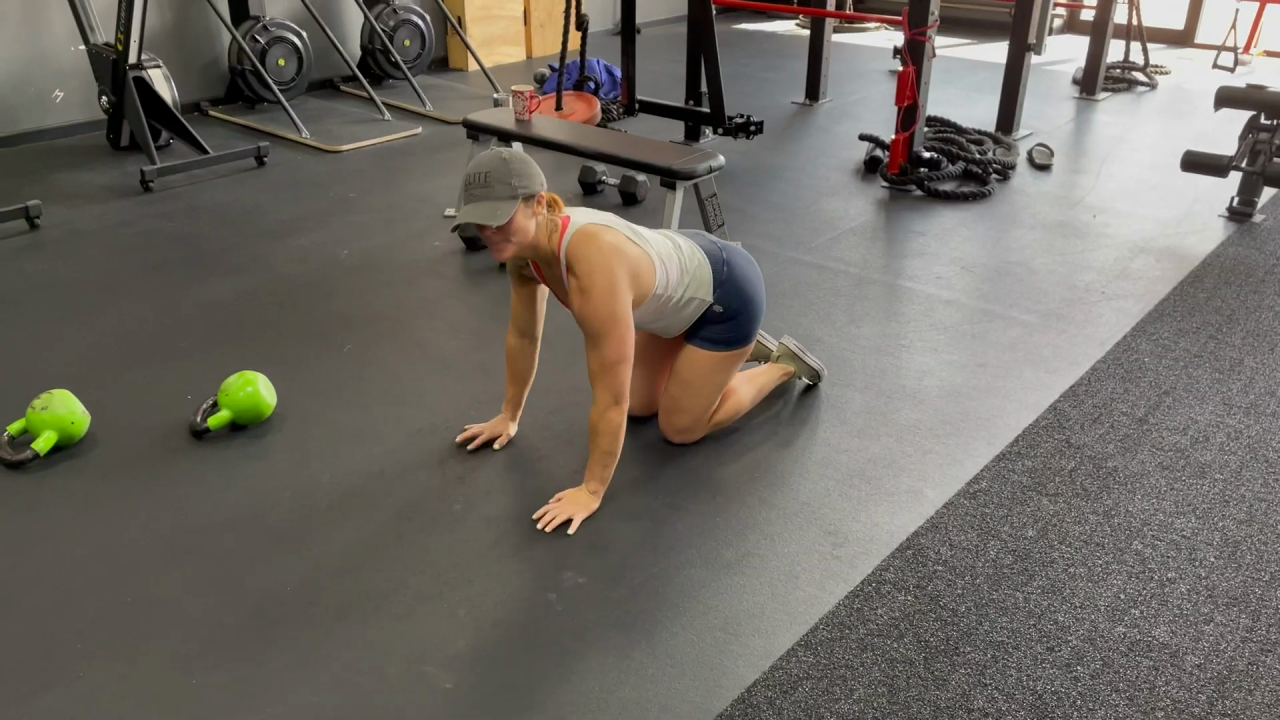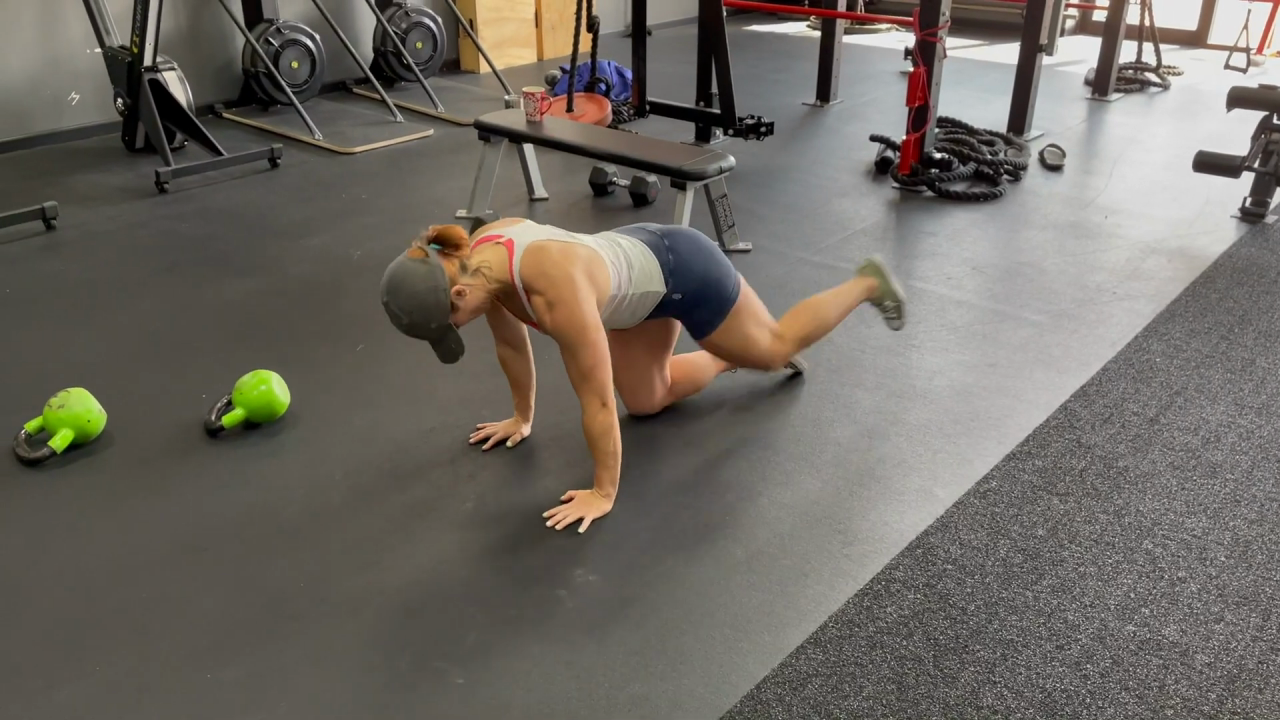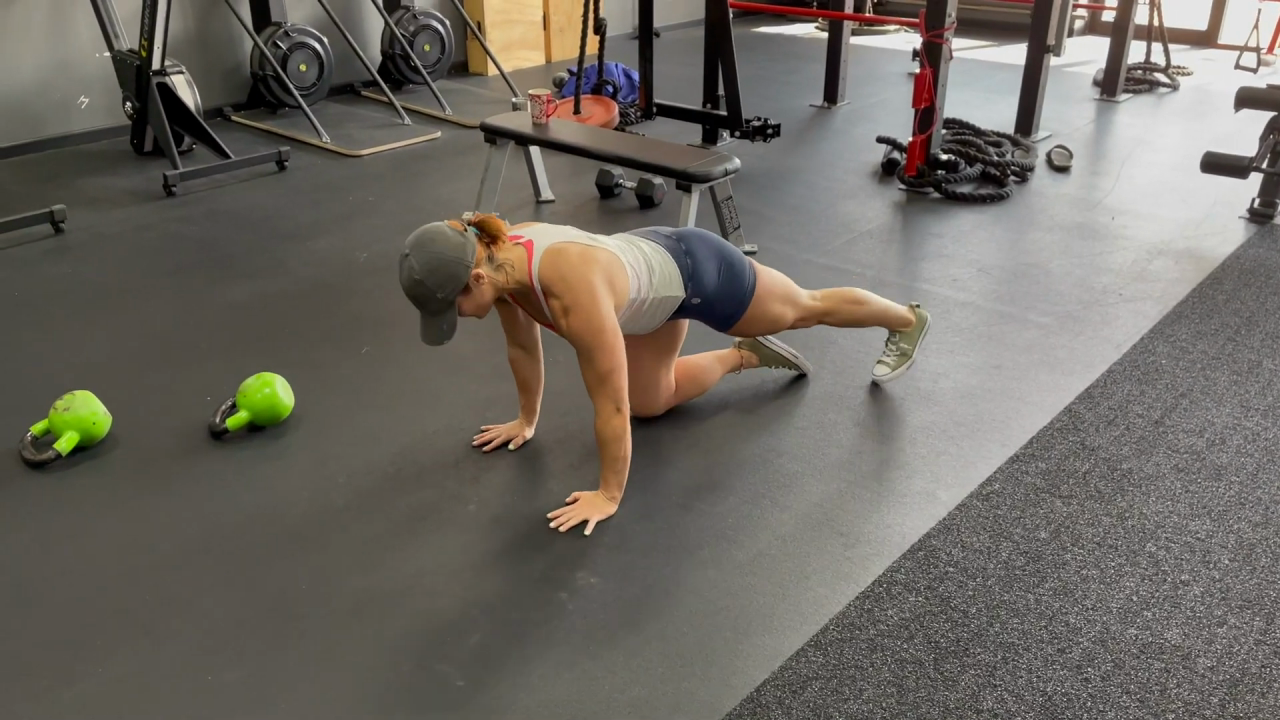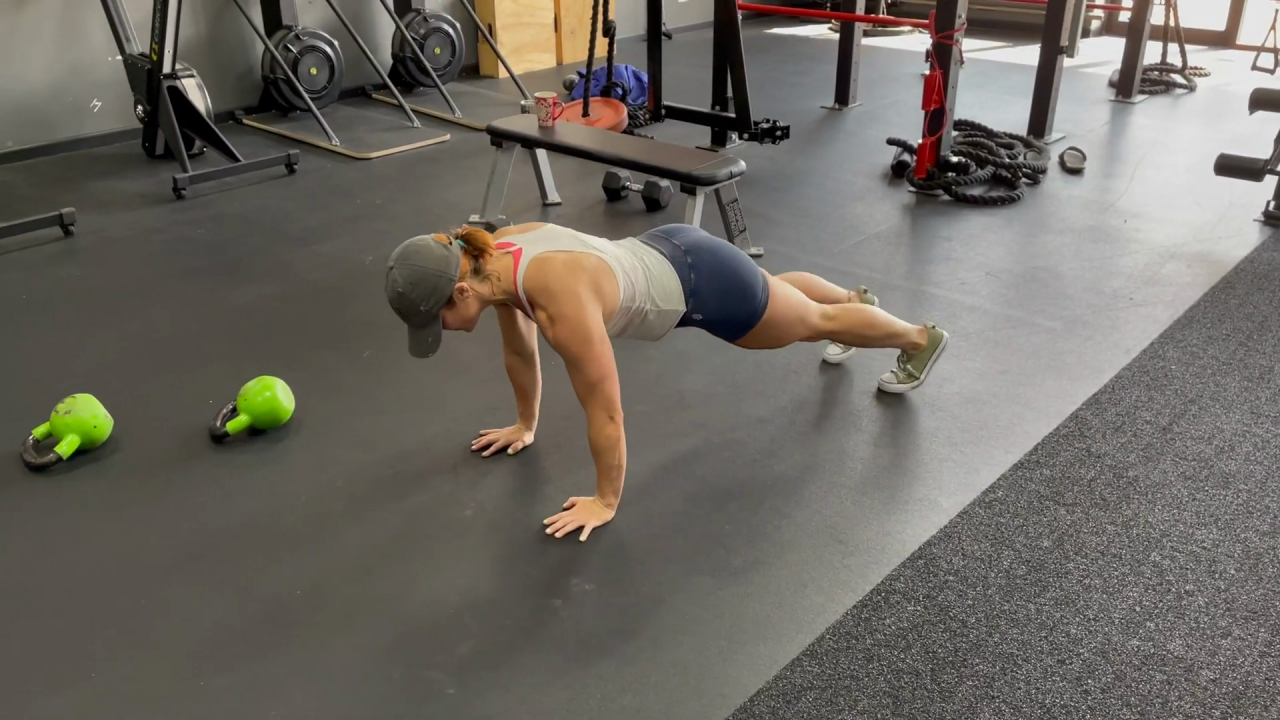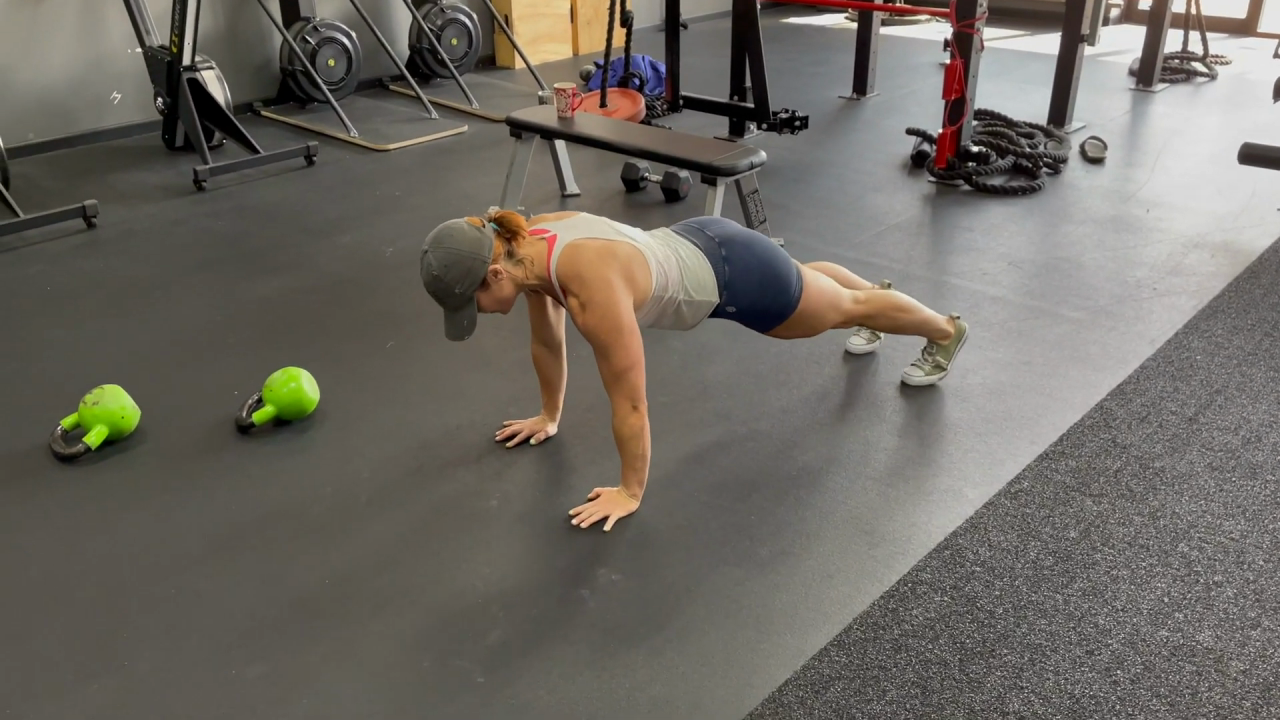
dt=1s
person 1, frame 1
left shoulder: (595, 269)
right shoulder: (523, 244)
left elbow: (611, 398)
right elbow: (522, 335)
left wrist: (592, 493)
right wrist: (509, 417)
left hip: (727, 293)
right hip: (683, 275)
left knee: (679, 427)
right knee: (641, 404)
left ankle: (784, 365)
right ankle: (743, 348)
person 1, frame 2
left shoulder: (555, 291)
right shoulder: (476, 260)
left elbow: (598, 401)
right elbow: (511, 341)
left wrist: (604, 494)
right wrist: (521, 417)
left hip: (682, 272)
right hip: (635, 259)
left knee: (773, 350)
right knee: (645, 400)
left ankle: (869, 283)
right ankle: (730, 352)
person 1, frame 3
left shoulder: (573, 291)
right shoulder: (499, 257)
left elbow: (611, 406)
right elbow: (522, 345)
left wrist: (608, 495)
right wrist: (526, 420)
left hip: (696, 273)
right hip: (650, 261)
left knee: (805, 307)
right knee: (650, 403)
left ankle: (907, 319)
right ankle: (747, 354)
person 1, frame 4
left shoulder: (559, 299)
right shoulder: (496, 257)
left elbow: (606, 412)
right elbow: (519, 350)
left wrist: (606, 501)
right wrist: (525, 424)
left hip: (702, 285)
right hip: (664, 253)
left knee: (814, 323)
right knee: (776, 288)
left ankle: (920, 341)
right ankle: (853, 296)
person 1, frame 5
left shoulder: (590, 286)
right shoulder: (530, 245)
left elbow: (629, 401)
right elbow: (546, 340)
left wrist: (630, 492)
right wrist: (549, 415)
left hip: (735, 275)
right hip: (696, 243)
left knee: (845, 310)
right knee: (805, 275)
left ankle: (946, 332)
right ankle: (876, 289)
